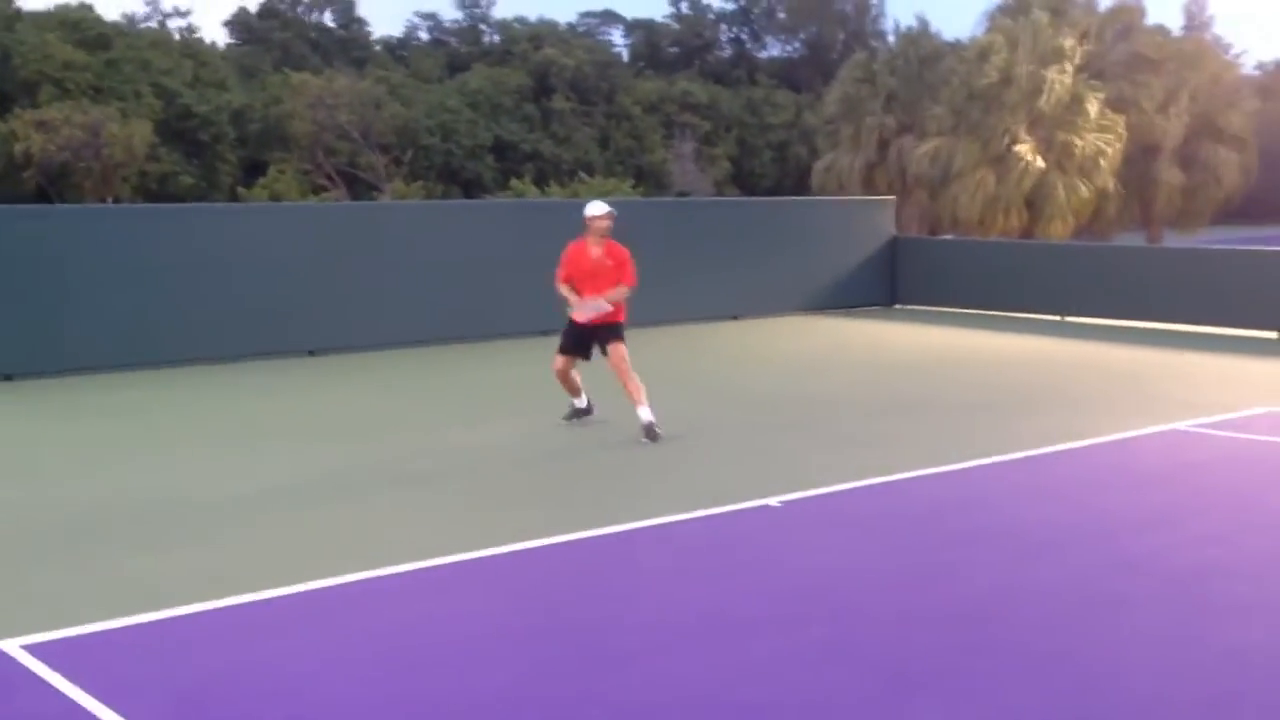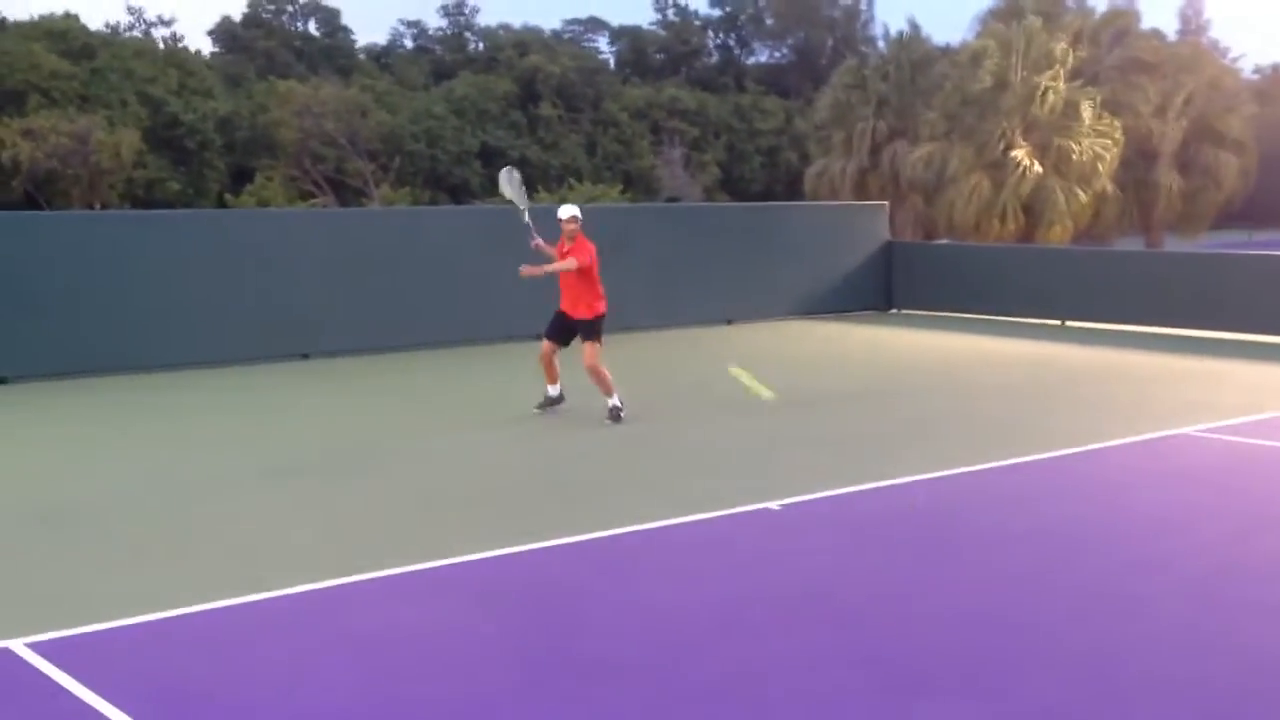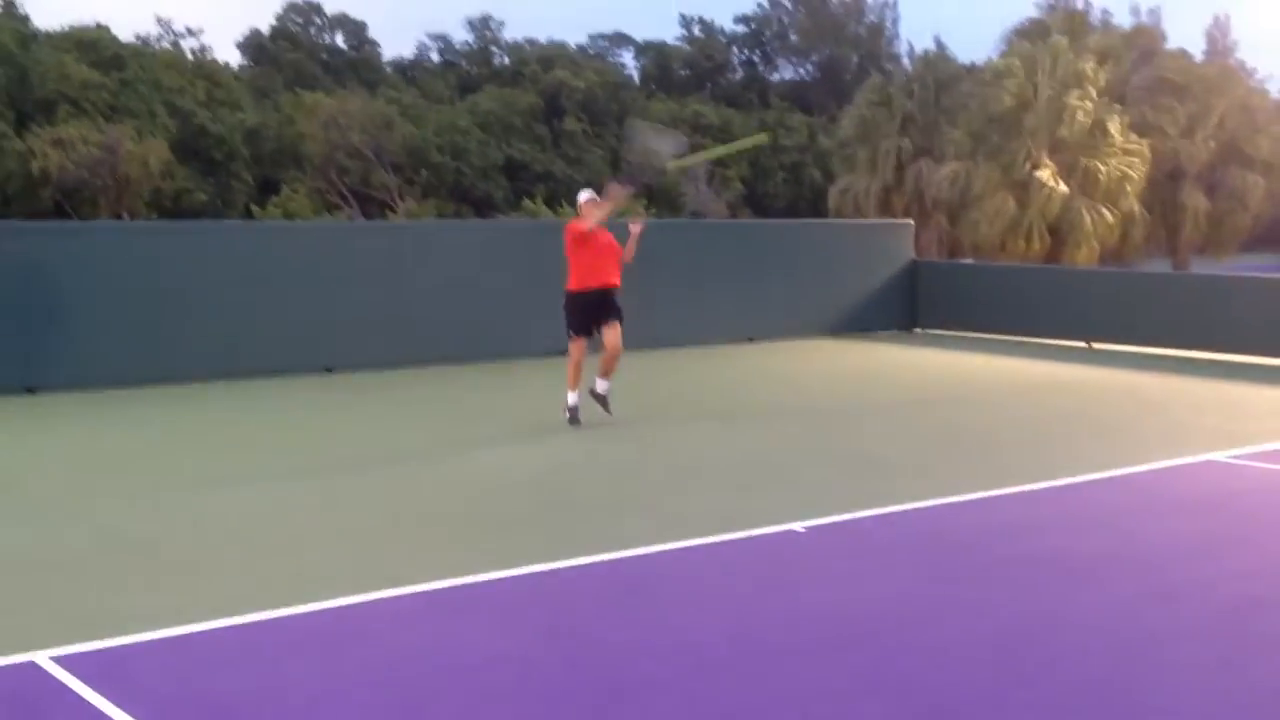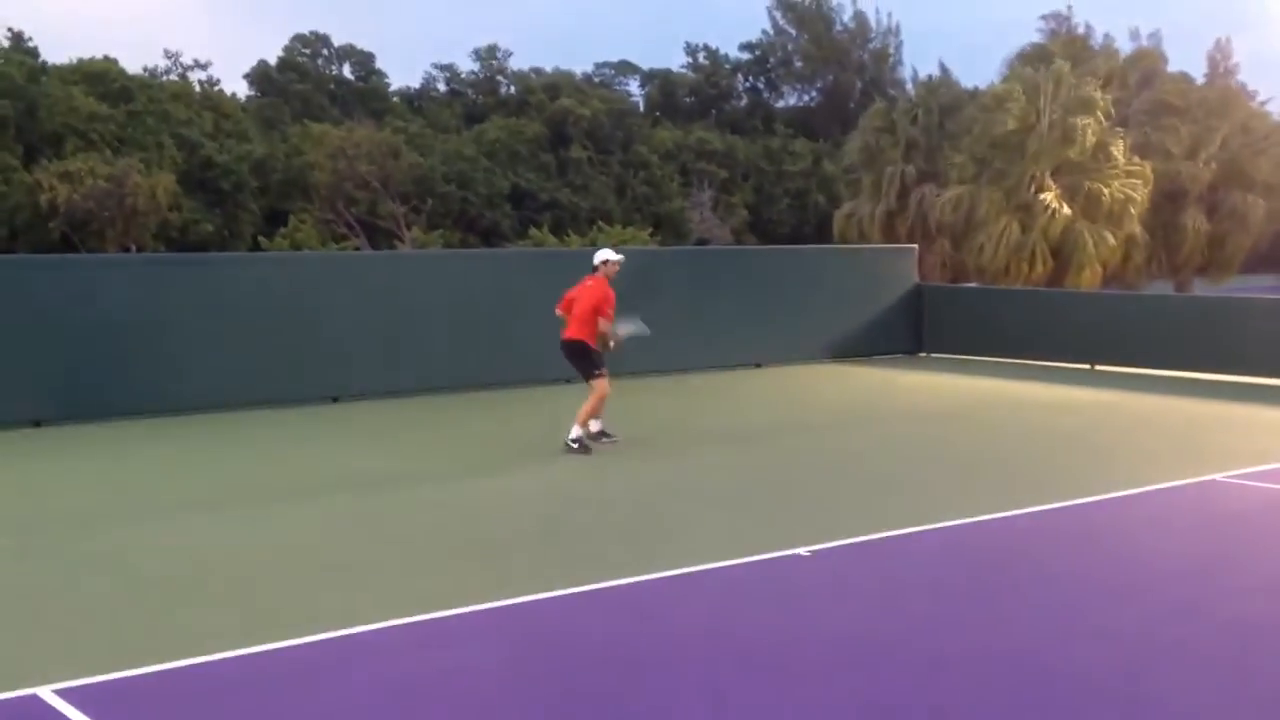
dt=0.4s
person 1, frame 1
left shoulder: (620, 253)
right shoulder: (572, 250)
left elbow: (626, 291)
right elbow: (561, 282)
left wrist: (599, 300)
right wrist: (572, 298)
left hip: (609, 319)
right hip: (580, 319)
left knee: (622, 367)
right knee: (560, 367)
left ankle: (648, 421)
right ankle: (581, 404)
person 1, frame 2
left shoulder: (585, 247)
right shoulder: (564, 243)
left elbow: (572, 264)
left wrist: (541, 269)
right wrist: (543, 247)
left hip: (590, 313)
right hip: (567, 311)
left knee: (591, 364)
right knee: (545, 352)
left ankle: (615, 404)
right ankle: (554, 394)
person 1, frame 3
left shoulder: (606, 235)
right shoulder: (574, 228)
left elbow: (624, 259)
right elbow: (588, 224)
left wrist: (634, 235)
right wrist: (612, 202)
left hip: (604, 294)
right hip: (579, 295)
left knee: (614, 347)
right knee: (578, 354)
left ankle: (600, 388)
right ankle: (571, 402)
person 1, frame 4
left shoulder: (585, 284)
right shoulder: (606, 291)
left elbow: (560, 311)
right elbow: (603, 327)
right wrist: (609, 341)
left hip: (576, 340)
right hip: (578, 344)
left knee: (602, 382)
right knee: (602, 391)
left ankle: (595, 429)
right ankle: (574, 438)
